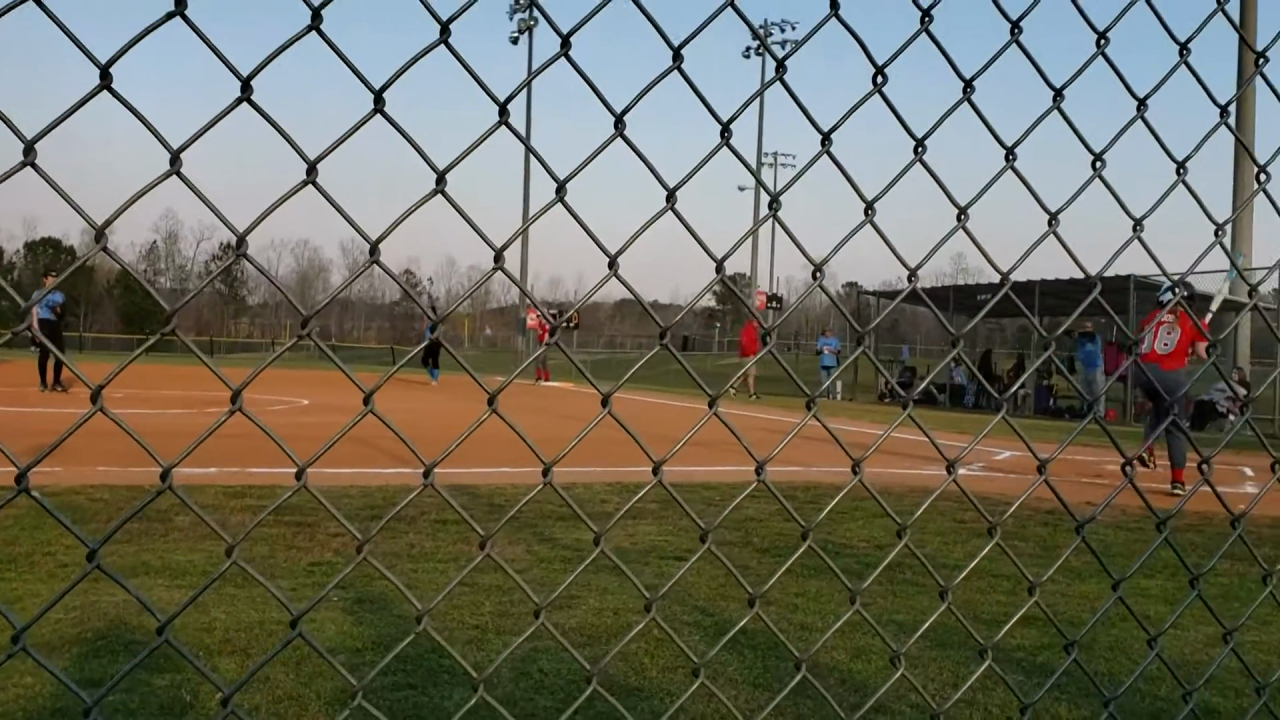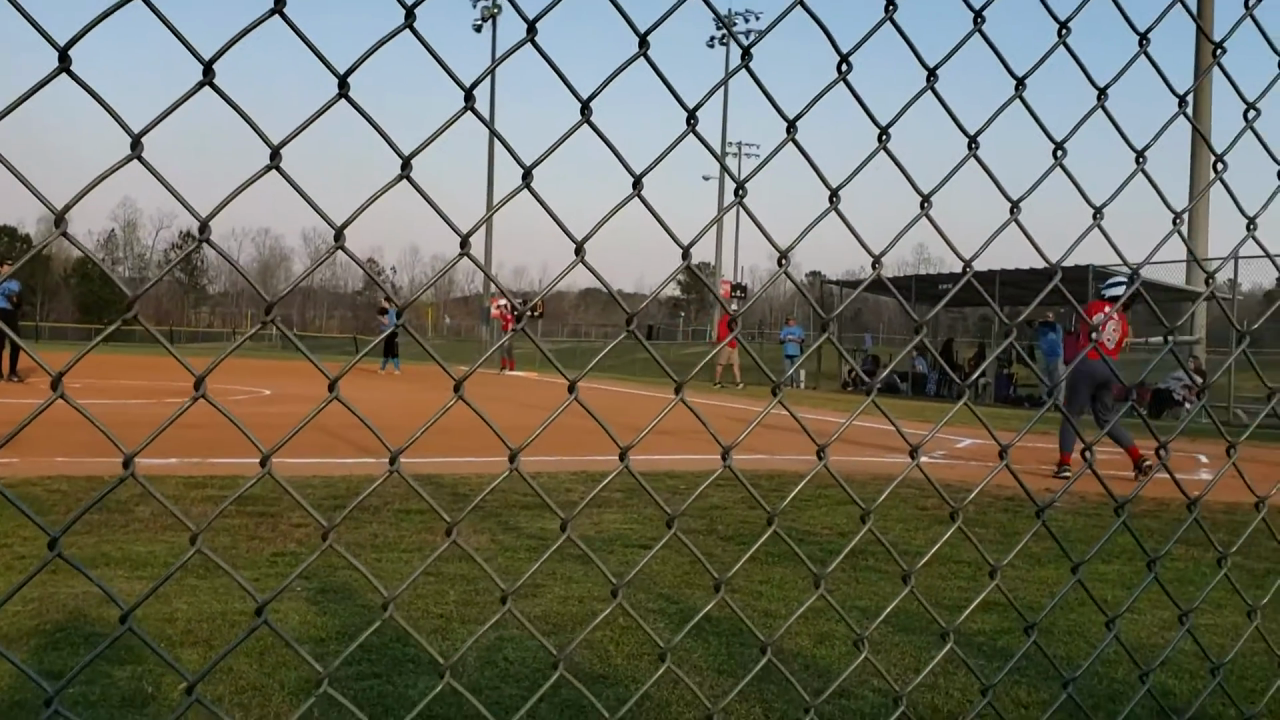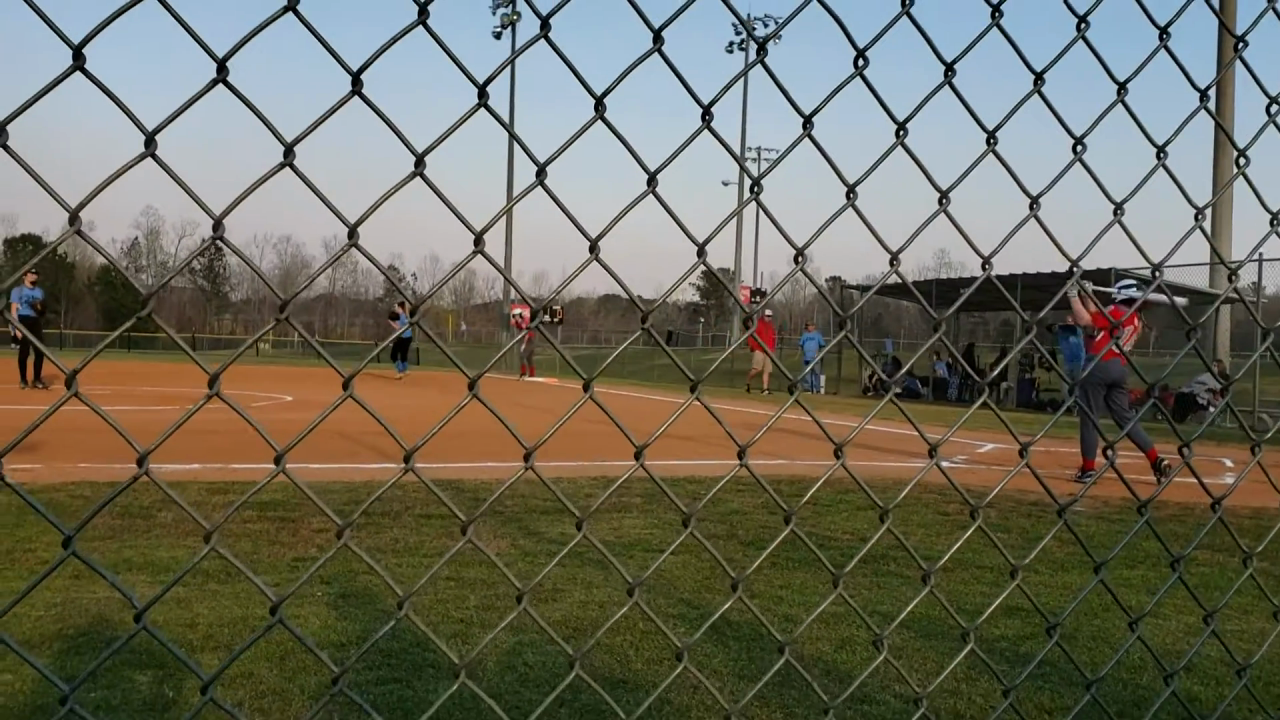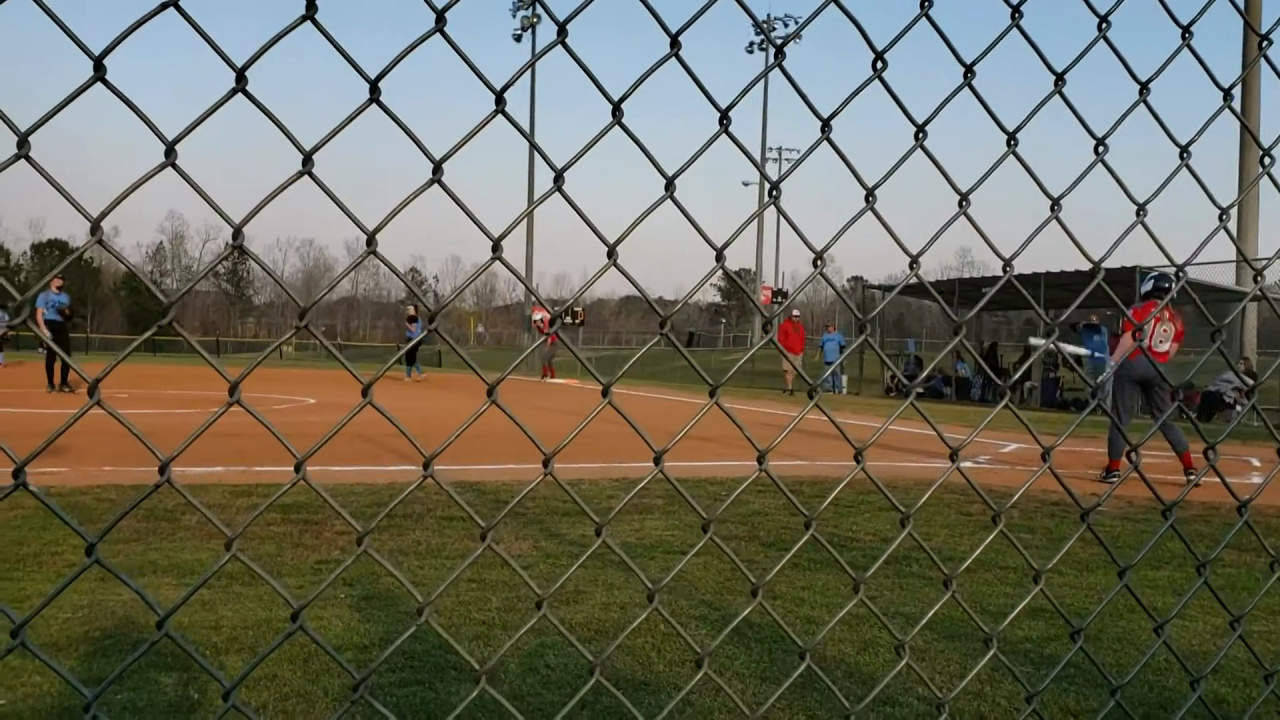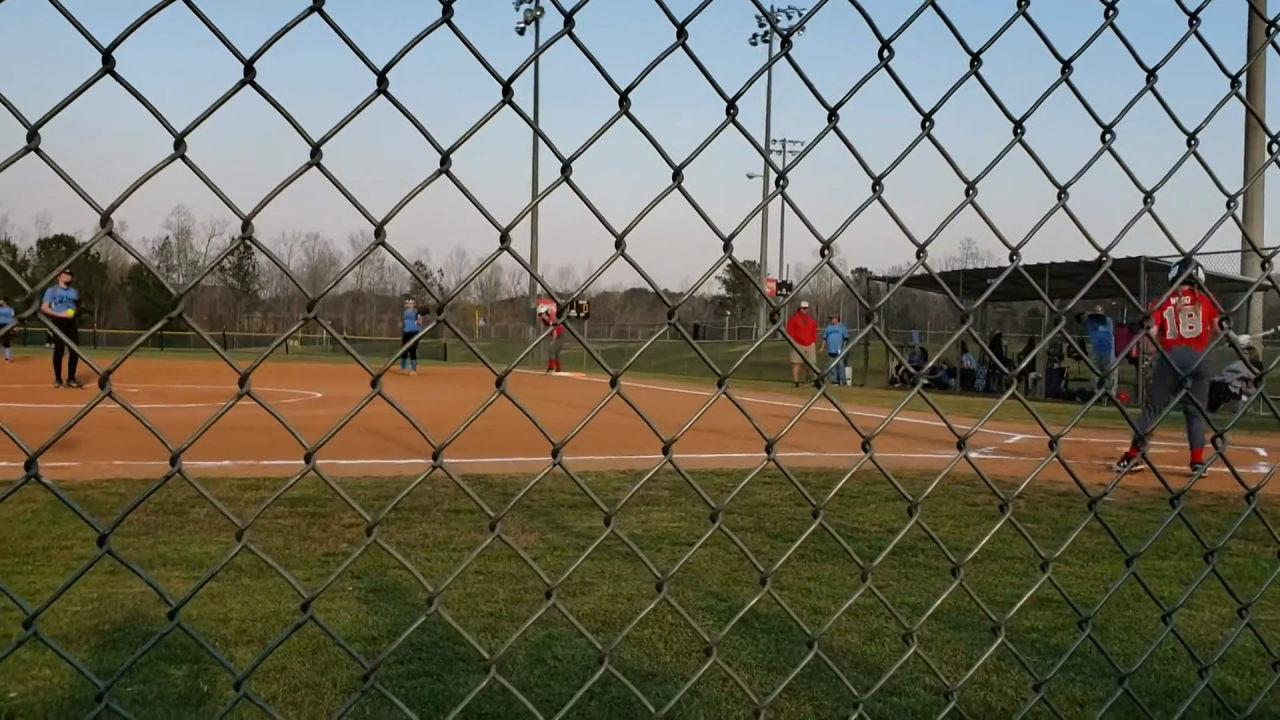
dt=0.4s
person 1, frame 1
left shoulder: (1151, 317)
right shoulder: (1193, 322)
left elbow: (1138, 346)
right elbow: (1203, 354)
right wrist: (1189, 345)
left hip: (1145, 372)
right hip: (1172, 376)
left knee: (1159, 411)
right knee: (1175, 427)
left ankle: (1147, 450)
right ankle: (1177, 481)
person 1, frame 2
left shoulder: (1093, 306)
right shoulder: (1124, 322)
left elbow: (1083, 332)
left hip: (1086, 365)
right hip: (1107, 369)
left knee: (1071, 415)
right knee: (1106, 419)
left ankle: (1064, 465)
right ankle: (1139, 460)
person 1, frame 3
left shoulder: (1118, 311)
right shoulder: (1136, 319)
left elbow: (1084, 320)
right elbow: (1098, 316)
left wrist: (1073, 296)
right wrist: (1085, 295)
left hip: (1099, 366)
right hip: (1119, 369)
left knee: (1089, 417)
right knee: (1126, 418)
left ankle: (1088, 469)
right ankle: (1156, 460)
person 1, frame 4
left shoulder: (1139, 309)
right shoulder: (1175, 317)
left elbow: (1128, 340)
right elbow: (1172, 351)
left wrist: (1111, 363)
left hip: (1131, 365)
right hip: (1158, 370)
left knee: (1120, 418)
right knee: (1165, 420)
left ankle: (1113, 469)
right ankle: (1190, 468)
person 1, frame 5
left shoulder: (1162, 302)
right shoulder: (1207, 299)
left elbow: (1151, 333)
right elbow: (1219, 328)
right wrist: (1237, 338)
left hip: (1169, 358)
right hip: (1199, 359)
left knee: (1153, 408)
right knee: (1195, 411)
left ankle: (1133, 455)
right ankle: (1197, 462)
